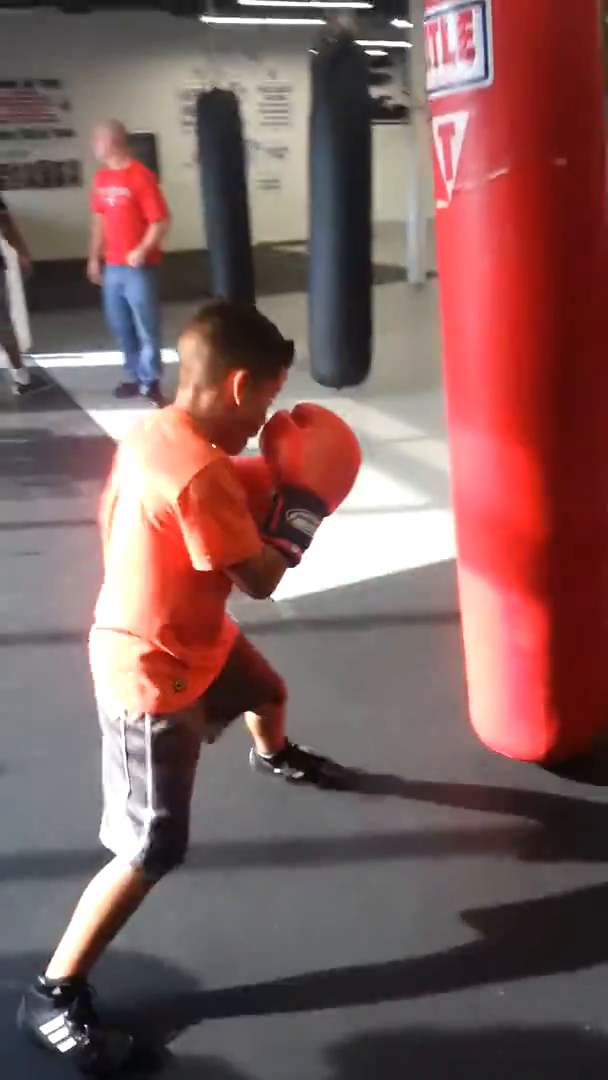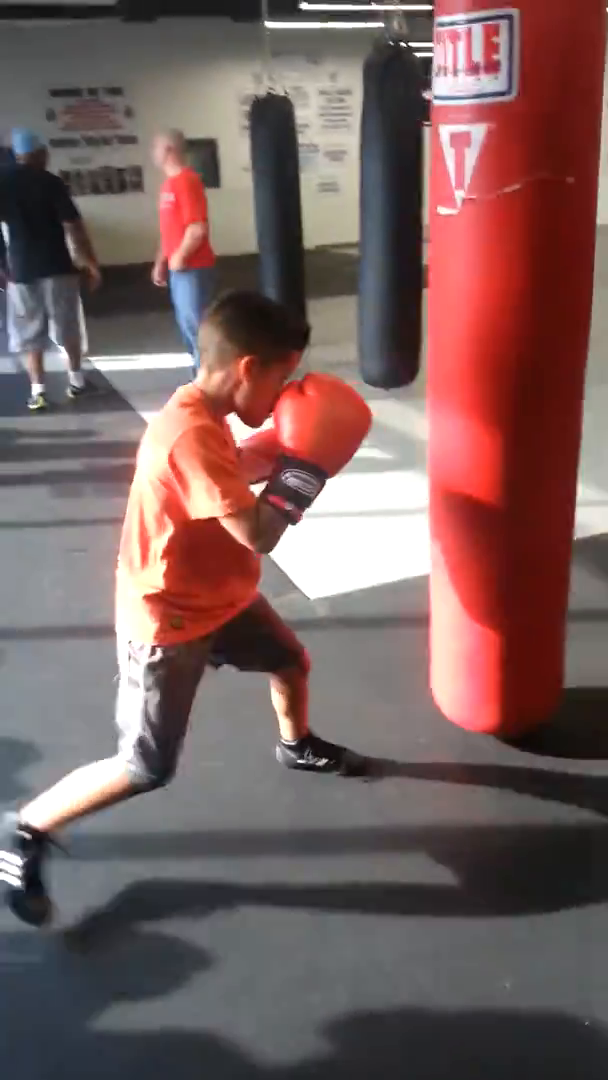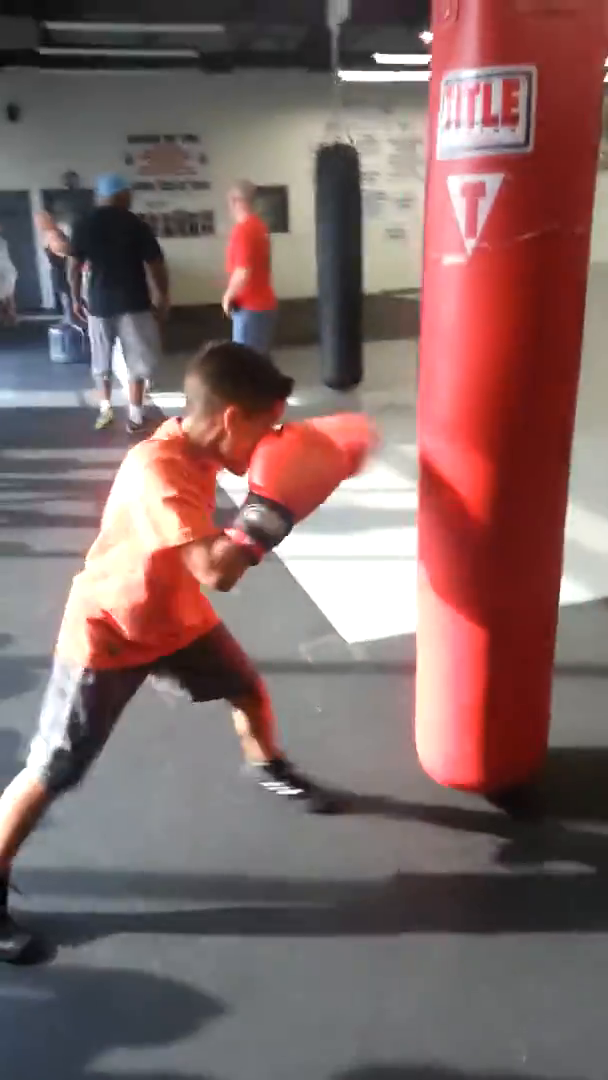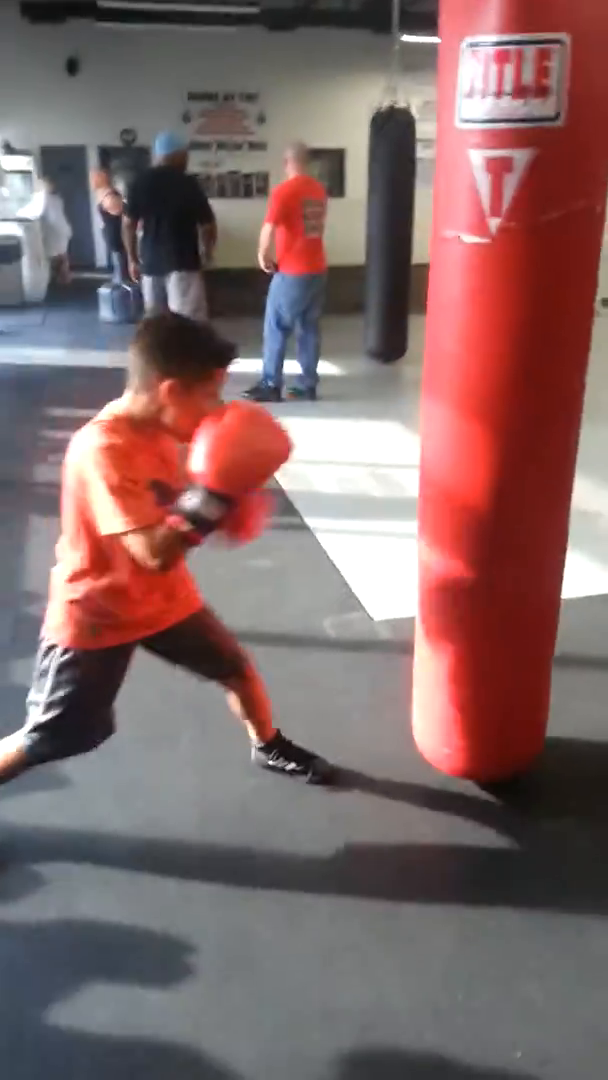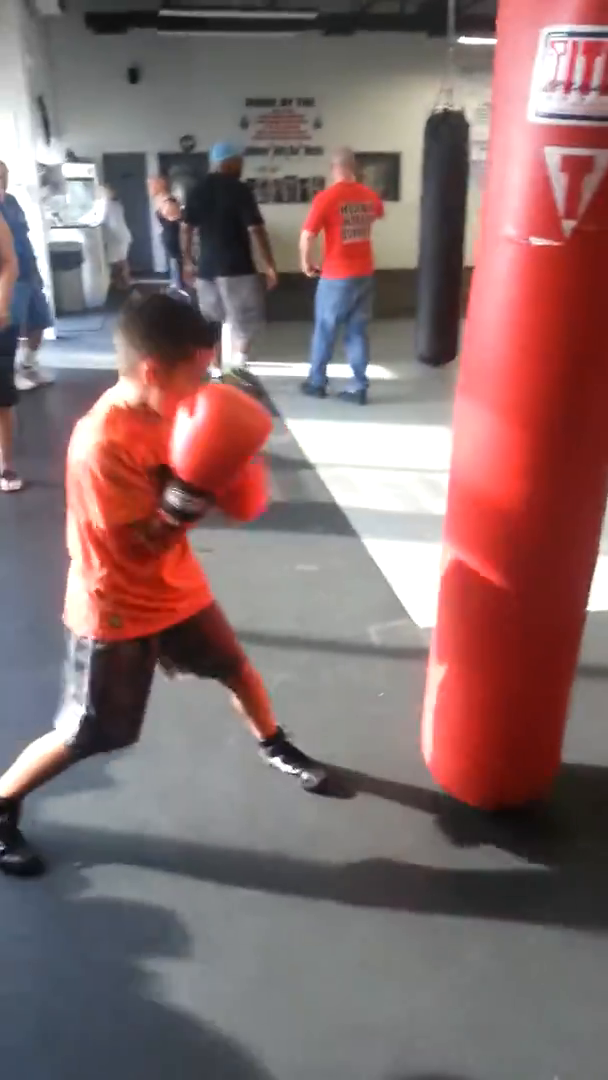
dt=0.3s
person 1, frame 1
left shoulder: (154, 436)
right shoulder: (197, 470)
right elbow: (260, 579)
left wrist: (250, 496)
right wrist: (301, 502)
left hip: (195, 642)
right hip: (150, 674)
left knee: (268, 694)
right knee: (148, 849)
left ankle: (273, 757)
right ankle: (54, 996)
person 1, frame 2
left shoulder: (204, 415)
right shoulder: (190, 432)
left elbow: (230, 476)
right elbow: (259, 533)
left wrist: (280, 443)
right wrist: (310, 460)
left hip: (223, 592)
right hip: (165, 617)
left knee: (292, 662)
right knee: (145, 766)
left ankle: (298, 745)
person 1, frame 3
left shoulder: (201, 447)
right shoulder: (156, 470)
right elbow: (219, 572)
left hip: (179, 616)
right hip: (108, 631)
left knee: (250, 690)
right knee: (51, 773)
left ankle: (271, 769)
person 1, frame 4
left shoulder: (165, 430)
right shoulder: (103, 450)
right elbow: (154, 554)
right wrist: (207, 493)
left hip: (163, 599)
right hip: (92, 618)
left knee: (237, 669)
right knee: (46, 740)
left ankle: (269, 747)
person 1, frame 5
left shoulder: (157, 413)
right shoulder: (102, 441)
right elbow: (145, 545)
right wrist: (192, 485)
left hip: (177, 586)
right hip: (115, 608)
left knee: (238, 669)
right knee: (84, 736)
left ankle: (273, 744)
